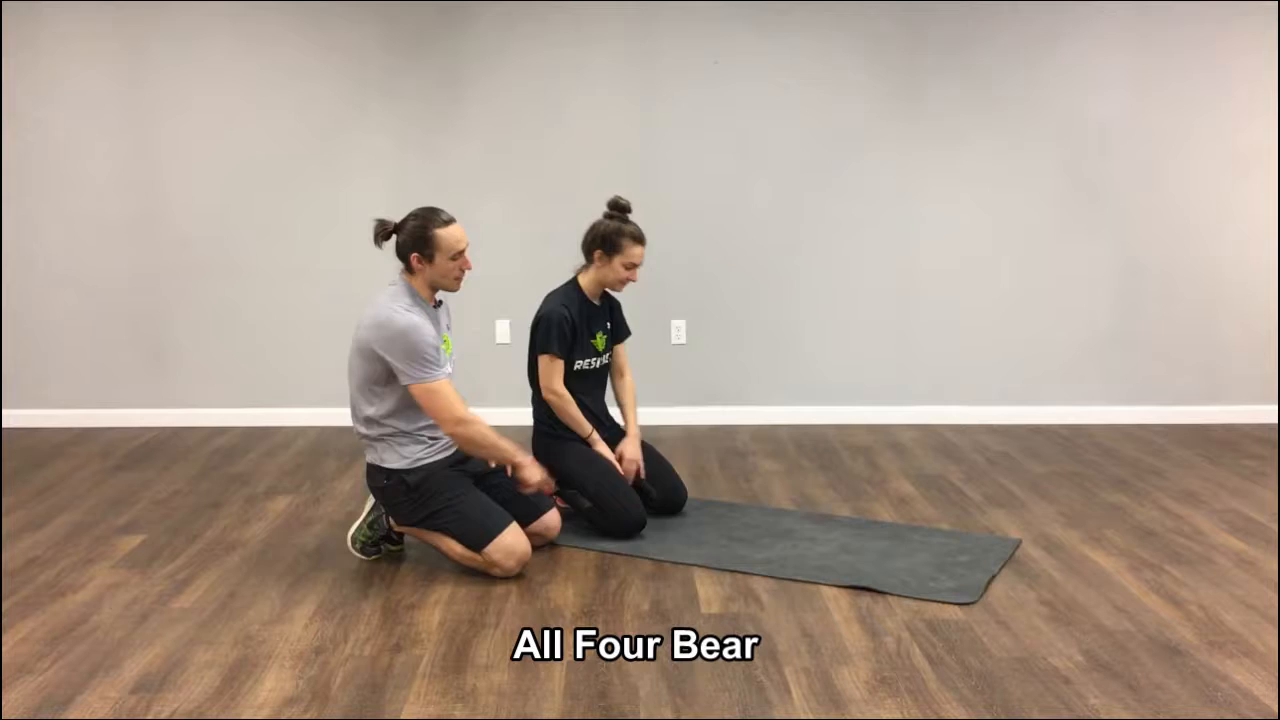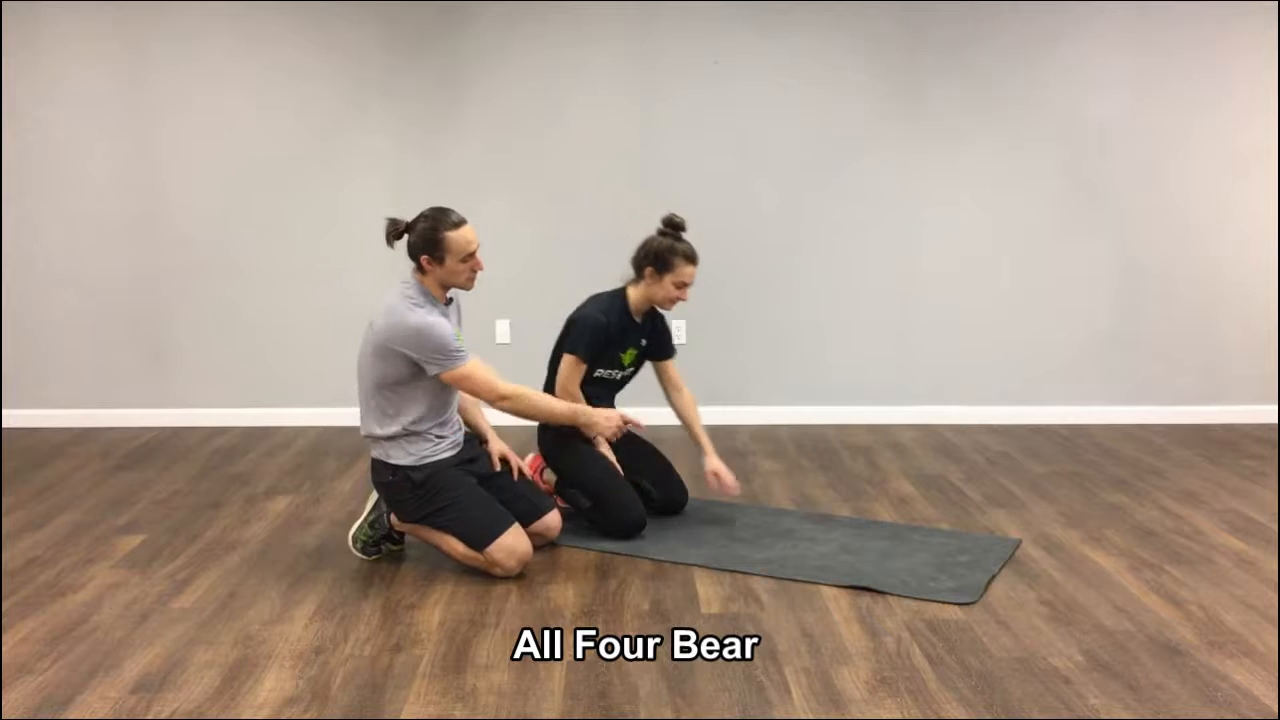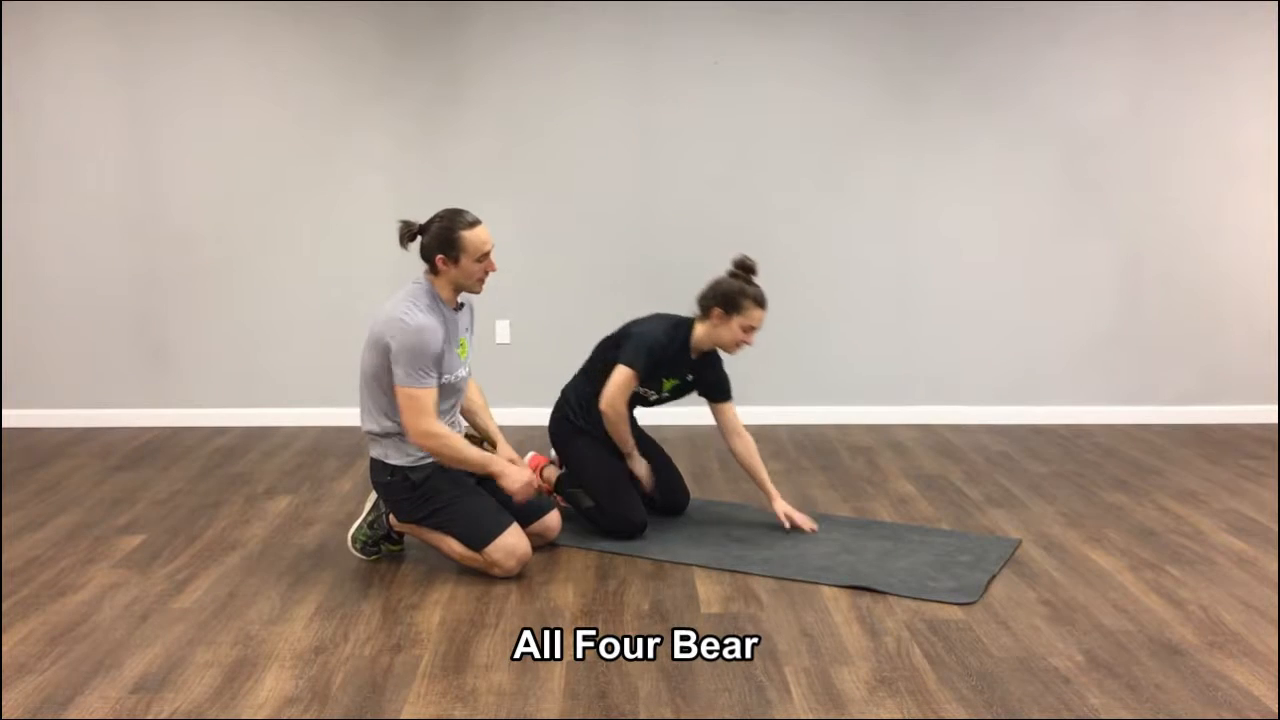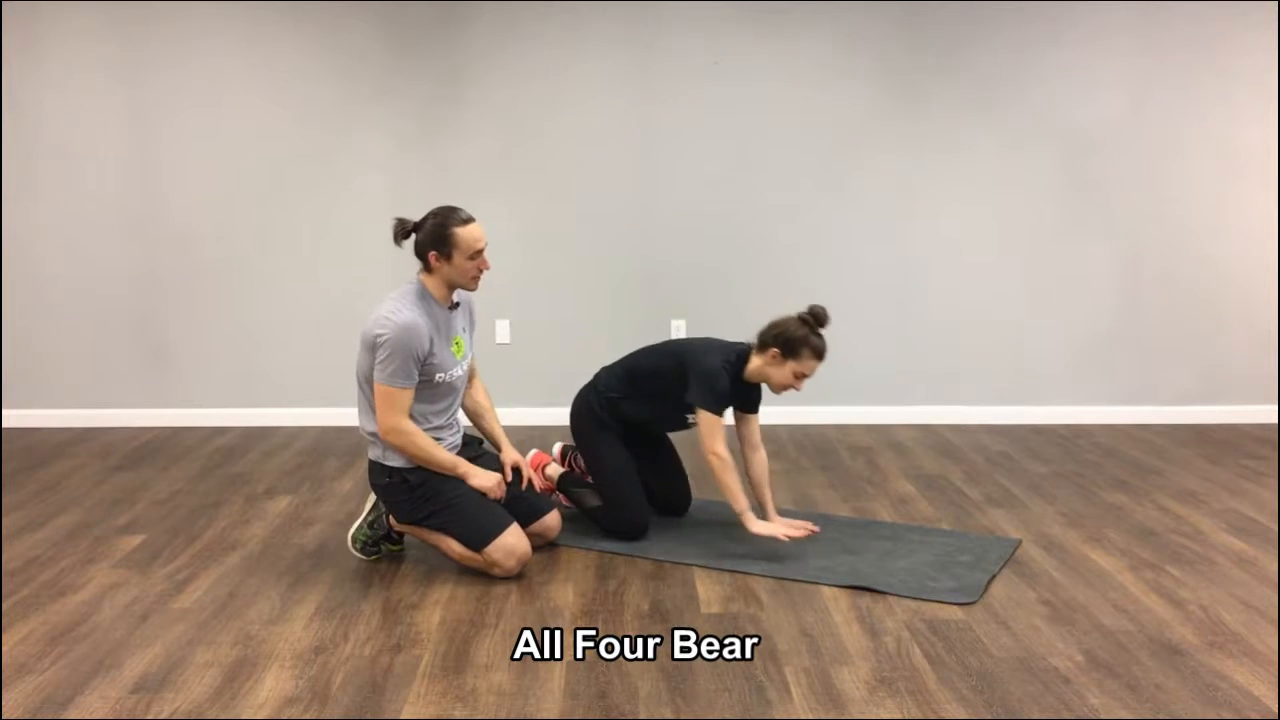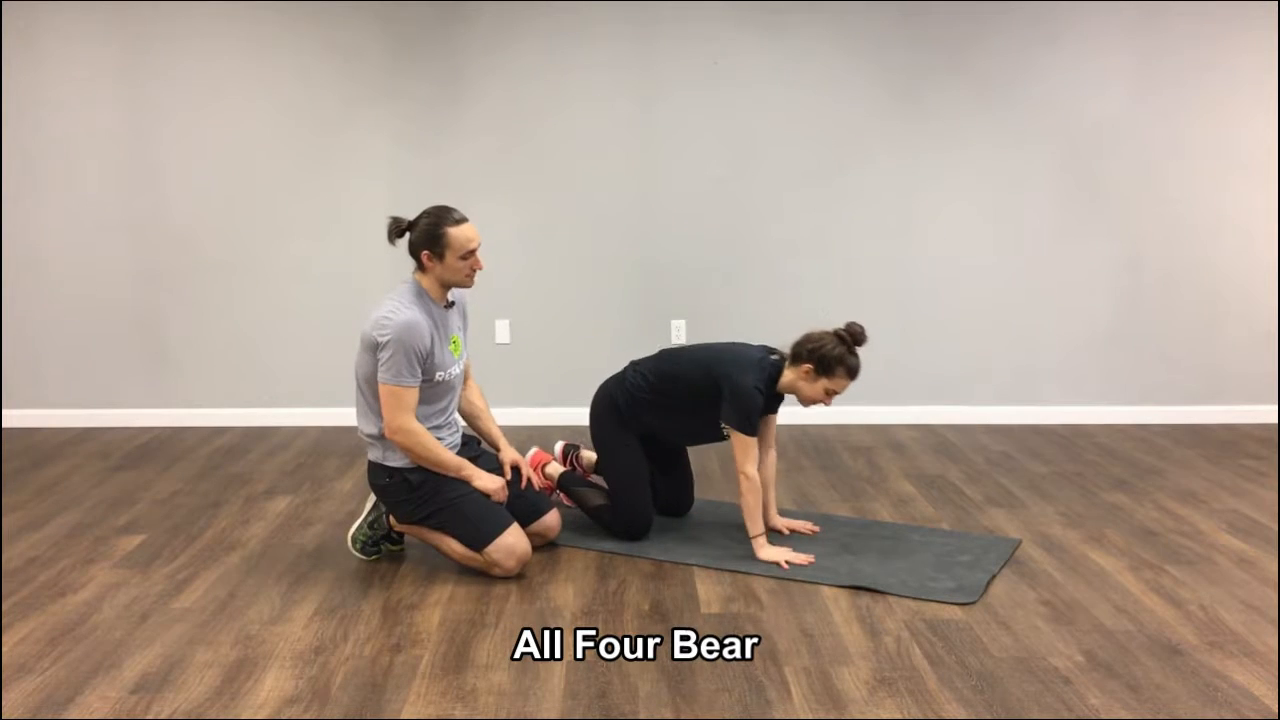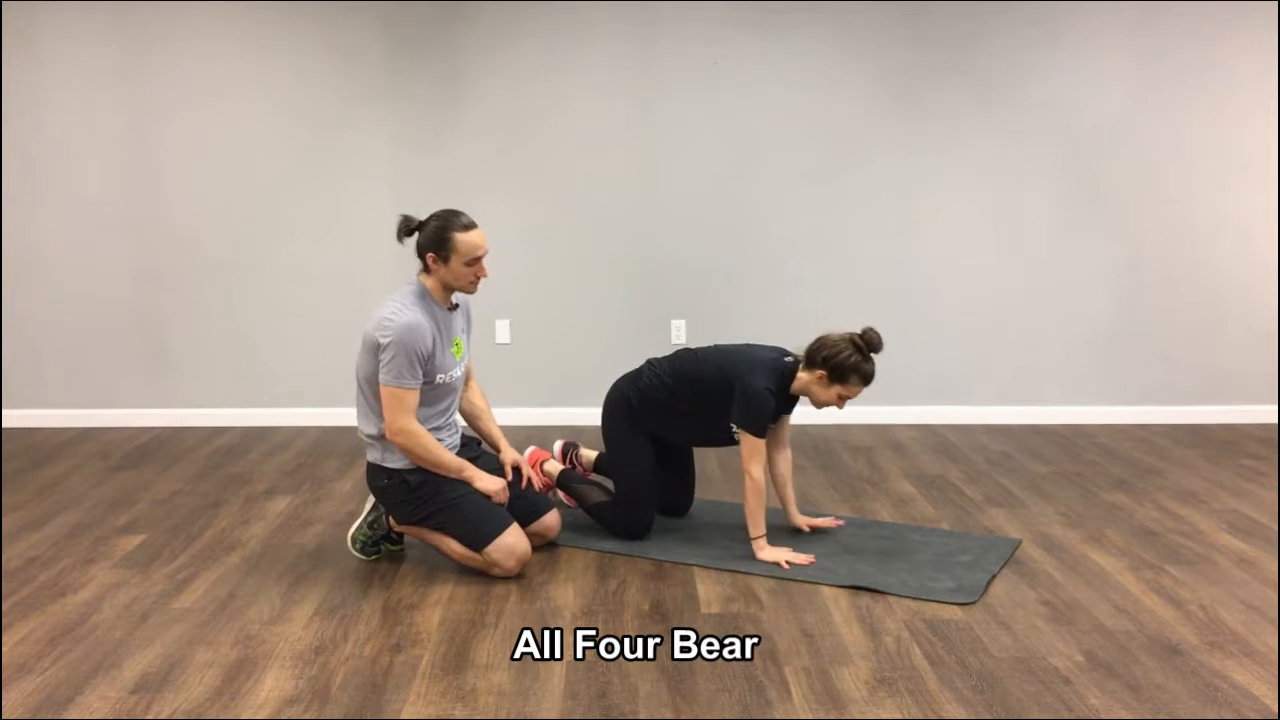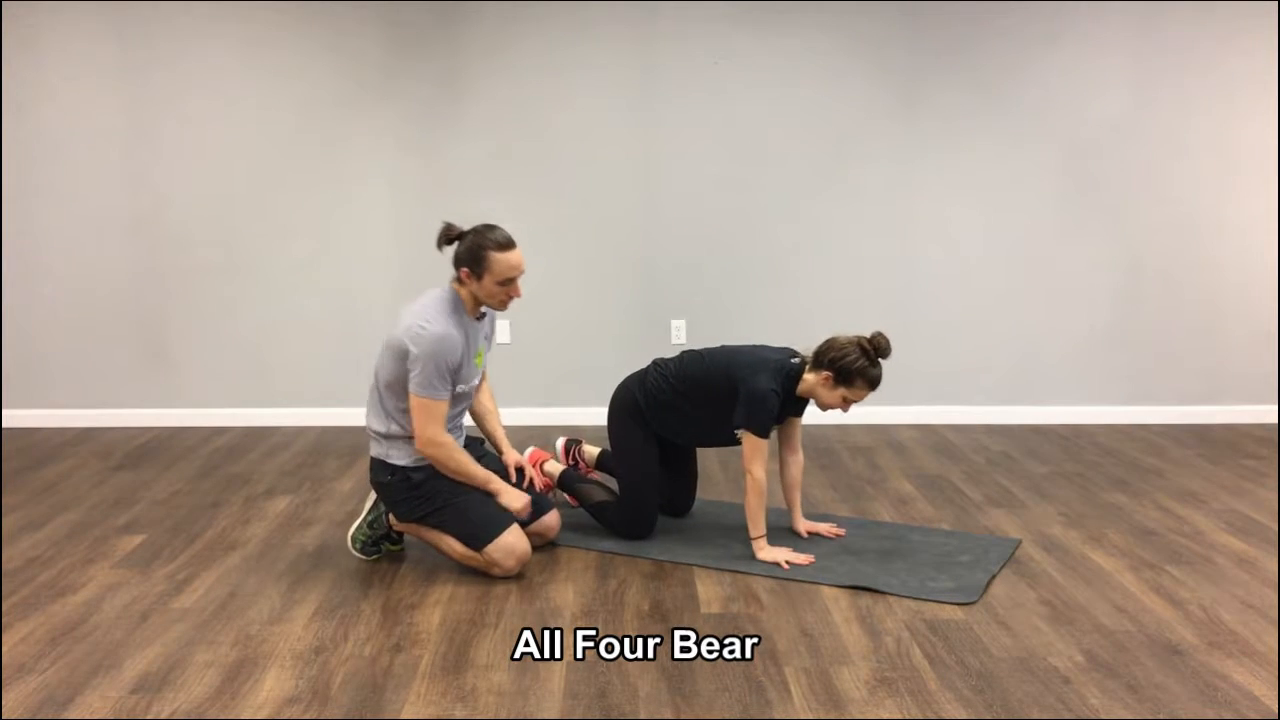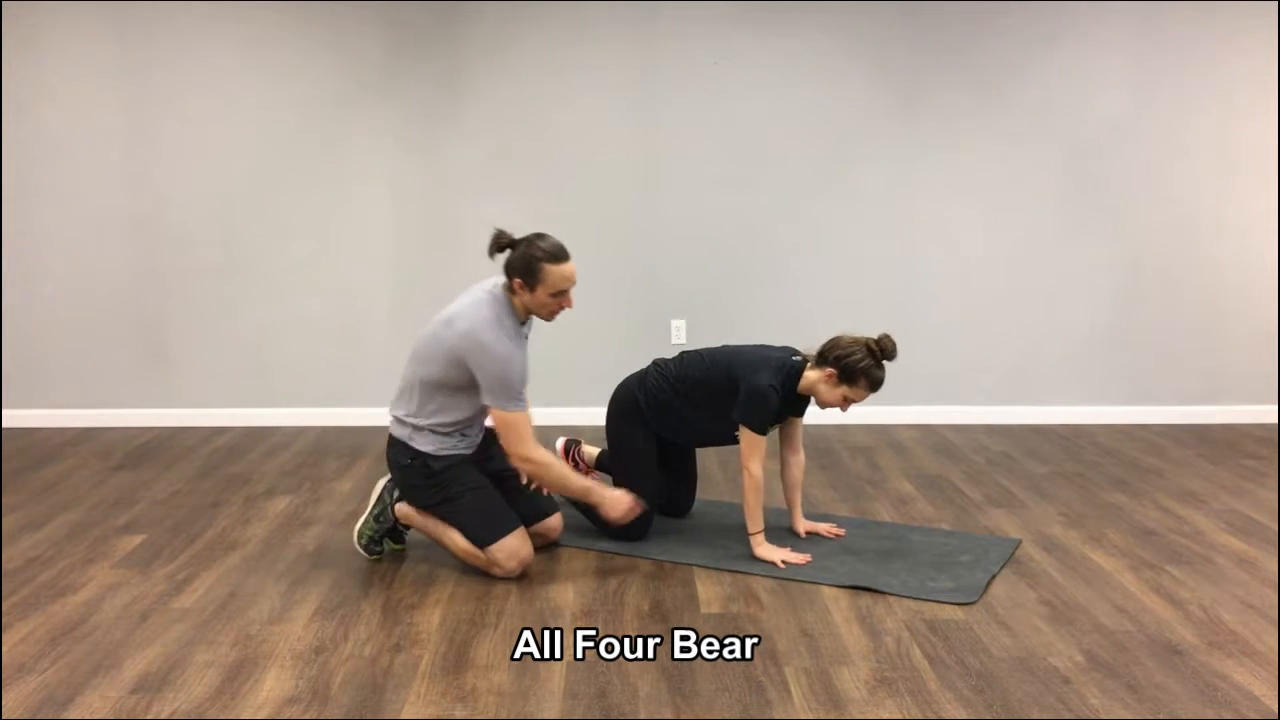
dt=0.3s
person 1, frame 1
left shoulder: (434, 300)
right shoulder: (401, 322)
right elbow: (454, 420)
left wrist: (498, 448)
right wrist: (520, 460)
left hip: (448, 449)
right hip: (409, 469)
left knee: (547, 526)
right knee: (511, 556)
left ankle: (423, 517)
right ankle: (395, 522)
person 1, frame 2
left shoulder: (442, 298)
right shoulder: (415, 321)
right elbow: (501, 395)
left wrist: (489, 437)
right wrist: (585, 417)
left hip: (455, 446)
right hip: (415, 467)
left knee: (547, 526)
right knee: (511, 556)
left ankle: (425, 513)
right ankle: (397, 519)
person 1, frame 3
left shoulder: (460, 303)
right shoulder: (415, 324)
right elbow: (423, 432)
left wrist: (499, 442)
right wrist: (497, 468)
left hip: (450, 448)
right hip: (410, 466)
left knee: (547, 526)
right knee: (510, 555)
left ankle: (414, 514)
right ankle: (396, 520)
person 1, frame 4
left shoulder: (461, 301)
right shoulder: (403, 324)
right elbow: (393, 428)
left wrist: (503, 446)
right wrist: (468, 472)
left hip: (454, 446)
right hip: (410, 468)
left knee: (547, 525)
right knee: (510, 555)
left ankle: (423, 514)
right ankle: (396, 519)
person 1, frame 5
left shoulder: (454, 301)
right shoulder: (404, 323)
right elbow: (400, 429)
left wrist: (502, 446)
right wrist: (472, 475)
left hip: (453, 447)
right hip: (408, 469)
left knee: (547, 525)
right knee: (511, 555)
left ankle: (422, 514)
right ankle: (396, 519)
person 1, frame 6
left shoulder: (458, 303)
right shoulder: (406, 325)
right elbow: (401, 431)
left wrist: (502, 446)
right wrist: (473, 476)
left hip: (453, 447)
right hip: (408, 469)
left knee: (547, 525)
right knee: (510, 555)
left ankle: (421, 514)
right ankle: (396, 519)
person 1, frame 7
left shoulder: (481, 309)
right shoulder: (436, 334)
right elbow: (429, 442)
left wrist: (504, 447)
right wrist: (497, 489)
left hip: (452, 447)
right hip: (410, 466)
left knee: (545, 525)
right knee: (510, 555)
left ankle: (417, 510)
right ankle: (397, 517)
person 1, frame 8
left shoulder: (508, 300)
right shoulder: (494, 341)
right elbow: (524, 455)
left wrist: (534, 453)
right wrist: (601, 496)
left hip: (469, 438)
right hip: (429, 452)
left knee: (548, 528)
right knee: (513, 558)
left ankle: (445, 505)
right ankle: (403, 509)
person 2, frame 1
left shoulder: (611, 307)
right shoulder: (558, 311)
left elbow: (622, 376)
right elbow: (551, 390)
left wrist: (631, 436)
right wrist: (595, 443)
left hip: (600, 424)
right hip: (563, 437)
left knee: (673, 498)
right knee: (628, 519)
left ankle: (586, 480)
right ankle: (552, 482)
person 2, frame 2
left shoulder: (653, 324)
right shoulder: (596, 318)
left elbow: (677, 391)
right elbow: (565, 390)
left wrist: (709, 454)
right wrist: (598, 444)
right hip: (567, 432)
left knee: (674, 498)
right knee: (628, 520)
left ankle: (594, 476)
right ankle: (552, 478)
person 2, frame 3
left shoulder: (708, 364)
right shoulder: (657, 337)
left elbow: (735, 434)
right elbow: (609, 404)
left wrist: (775, 499)
right wrist: (632, 457)
left hip: (616, 426)
right hip: (577, 425)
left knee: (673, 503)
right knee: (627, 522)
left ankle: (579, 463)
right ankle: (551, 475)
person 2, frame 4
left shoulder: (747, 380)
right shoulder: (714, 369)
left elbow: (753, 449)
right elbow: (716, 453)
left wrist: (771, 515)
right wrist: (750, 520)
left hip: (638, 422)
right hip: (598, 416)
left knee: (677, 503)
right knee: (632, 524)
left ankle: (580, 461)
right ankle: (551, 473)
person 2, frame 5
left shoulder: (773, 374)
right shoulder: (747, 383)
left elbow: (766, 451)
right elbow: (747, 471)
left wrist: (772, 516)
right wrist: (760, 544)
left hip: (653, 416)
right hip: (617, 411)
left knee: (677, 505)
right knee: (633, 524)
left ankle: (580, 459)
right ankle: (550, 469)
person 2, frame 6
left shoulder: (788, 374)
right shoulder: (759, 385)
left elbow: (779, 449)
right elbow: (753, 471)
left wrist: (794, 514)
right wrist: (760, 545)
left hip: (663, 415)
right hip: (630, 409)
left knee: (677, 505)
right knee: (634, 524)
left ankle: (577, 457)
right ankle: (549, 468)
person 2, frame 7
left shoulder: (796, 378)
right shoulder: (764, 386)
left elbow: (791, 453)
right elbow: (755, 472)
left wrist: (797, 518)
right wrist: (760, 545)
left hip: (669, 415)
right hip: (637, 408)
left knee: (677, 505)
right knee: (635, 524)
left ankle: (580, 453)
right ankle: (549, 470)
person 2, frame 8
left shoulder: (799, 375)
right shoulder: (764, 384)
left elbow: (793, 453)
right elbow: (752, 469)
left wrist: (798, 518)
right wrist: (759, 543)
left hip: (671, 418)
right hip: (636, 408)
left knee: (677, 506)
right knee: (633, 526)
left ankle: (581, 455)
